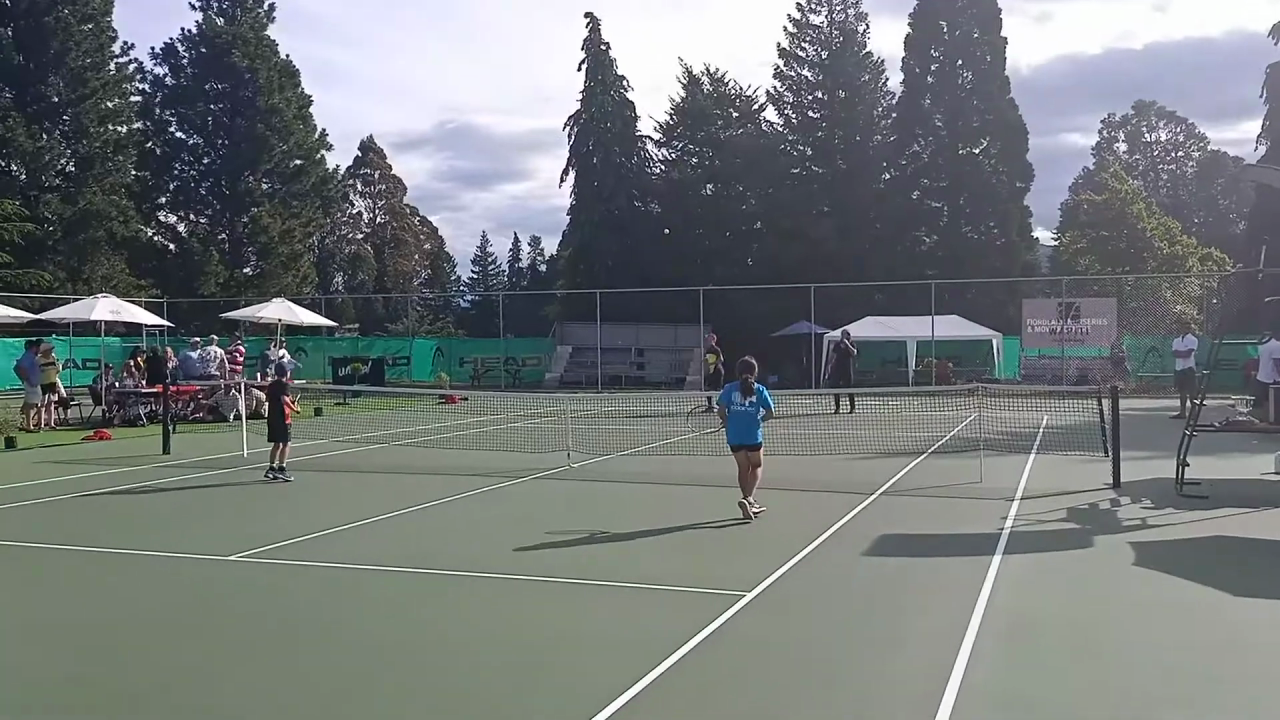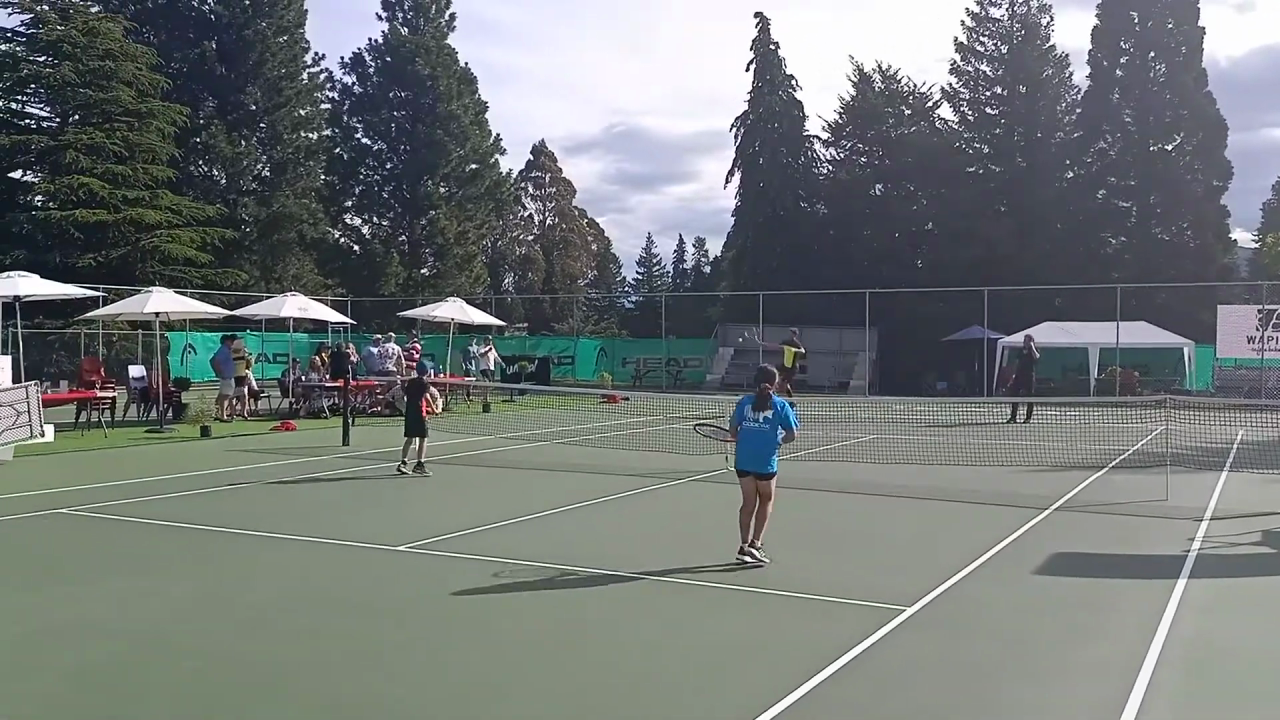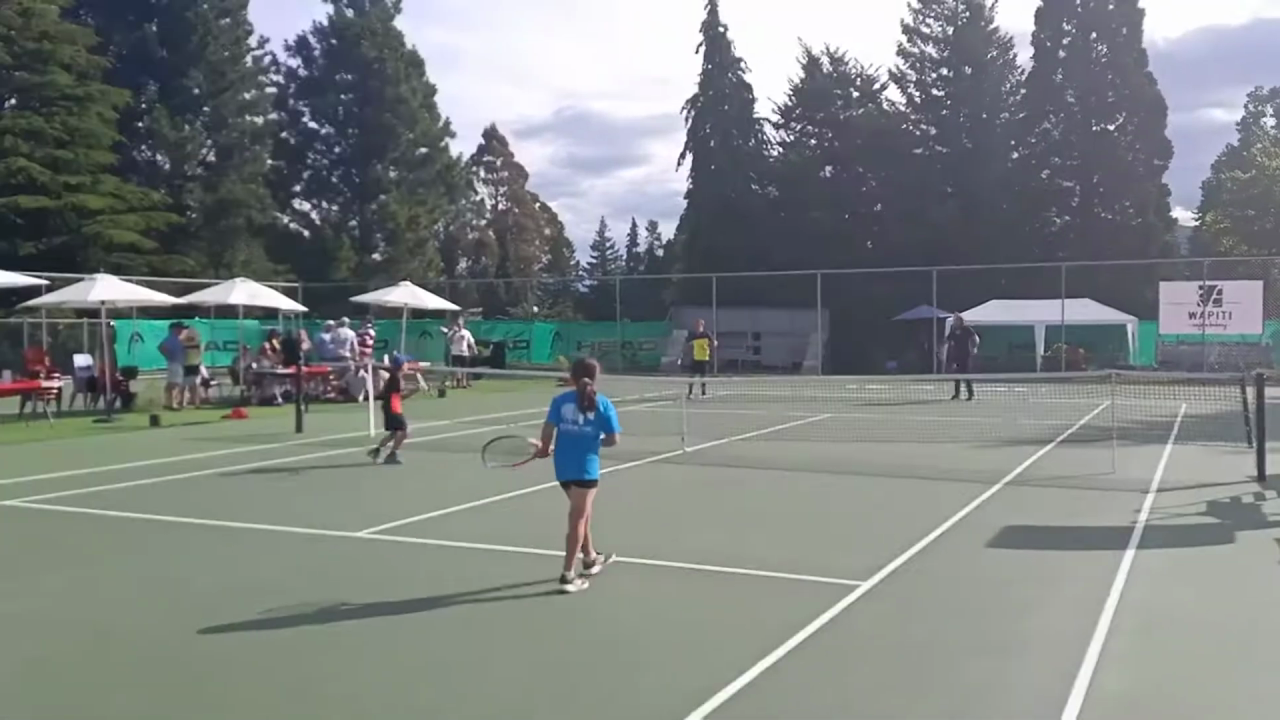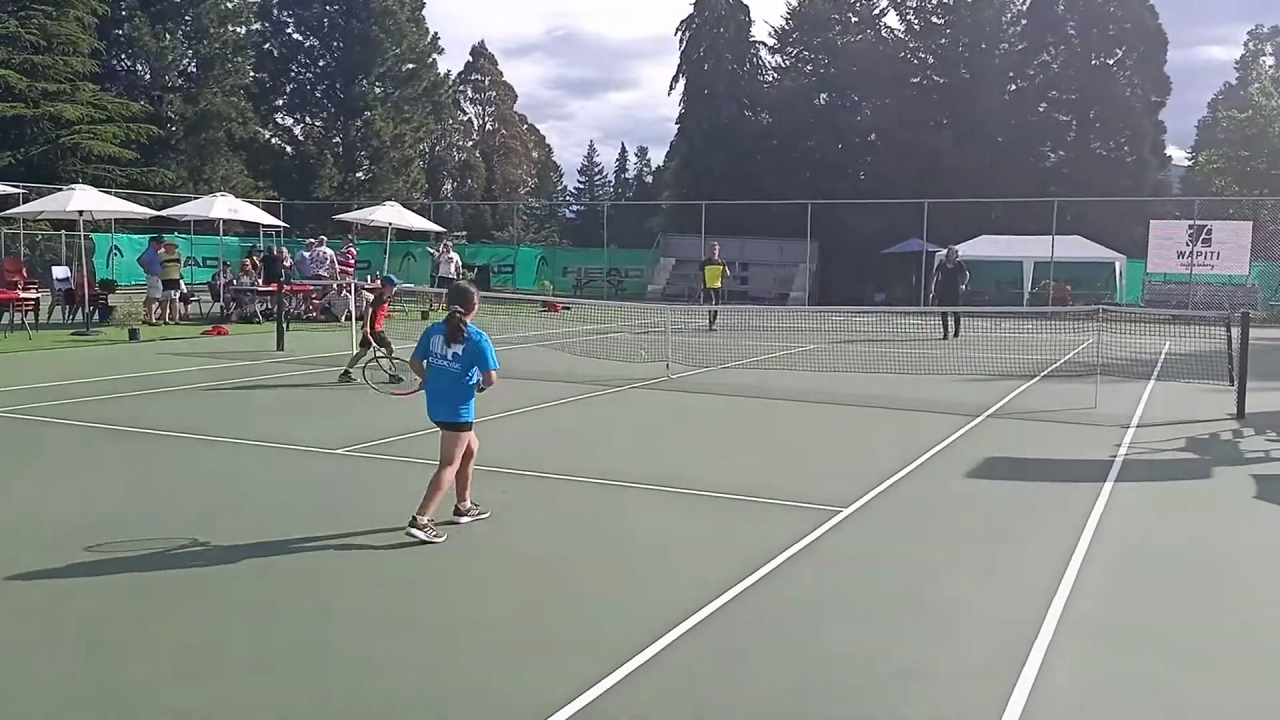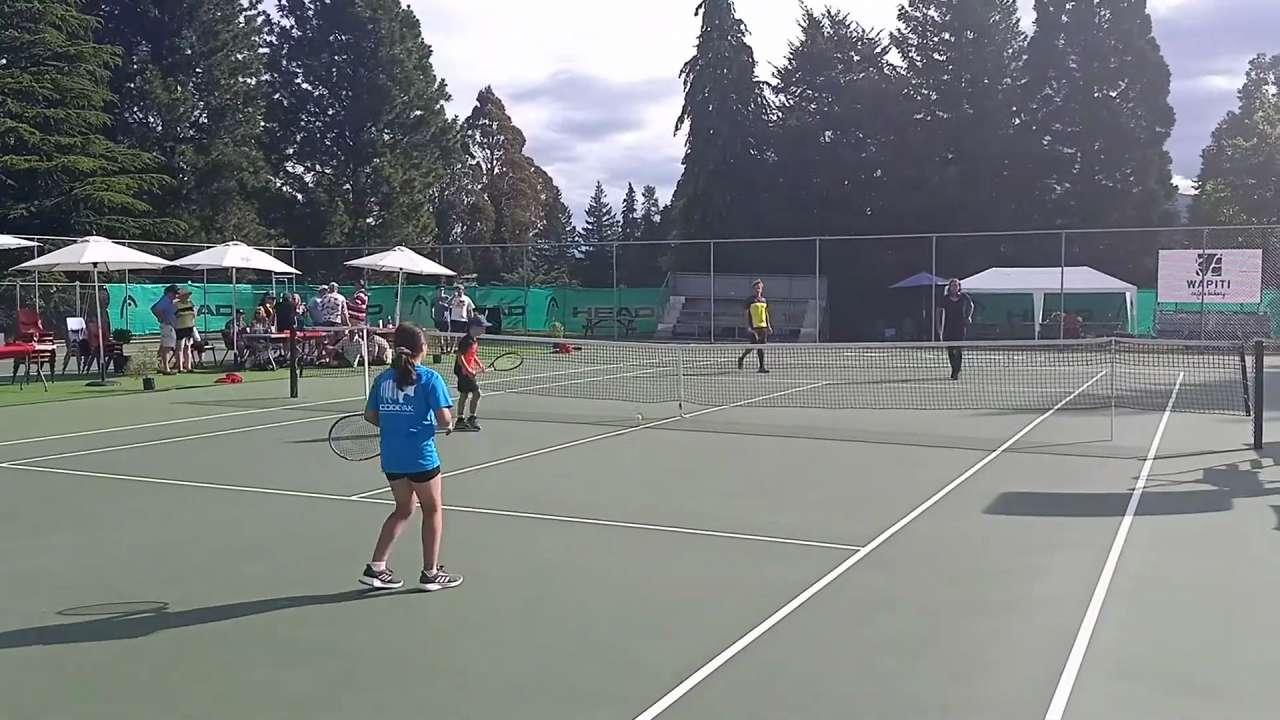
dt=1s
person 1, frame 1
left shoulder: (729, 388)
right shoulder: (760, 390)
left elbow: (721, 411)
right elbow: (770, 413)
left wrist: (727, 423)
left hip: (734, 436)
right hip: (752, 435)
left knee: (744, 467)
right knee: (756, 466)
left ankle: (748, 501)
right ankle: (747, 500)
person 1, frame 2
left shoulder: (744, 402)
right shoulder: (780, 405)
left elbow: (733, 429)
right elbow: (792, 435)
left hip: (743, 459)
right hip: (765, 460)
left knee: (748, 502)
right knee: (765, 501)
left ankle: (745, 547)
right ankle: (756, 545)
person 1, frame 3
left shoulder: (560, 401)
right shoulder: (603, 404)
left elbow: (547, 430)
right elbow: (612, 440)
left wrist: (544, 448)
left hip: (563, 467)
right hip: (585, 468)
left knee: (580, 514)
right knee: (578, 518)
left ankle: (591, 558)
right ankle: (568, 575)
person 1, frame 4
left shoulder: (433, 331)
right shoulder: (479, 339)
left elbow: (415, 363)
right elbow: (489, 380)
right wrist: (480, 384)
left hip: (436, 405)
right hip: (457, 409)
left knee: (470, 449)
right knee: (449, 465)
left ankle: (464, 506)
right ankle: (420, 520)
person 1, frame 5
left shoulder: (384, 378)
right shoulder: (429, 377)
left elbow: (370, 415)
right elbow: (444, 418)
right wrist: (448, 425)
left hip: (391, 456)
right hip: (420, 456)
left knee: (402, 509)
right knee: (432, 511)
left ankle: (375, 567)
right ankle: (431, 573)
